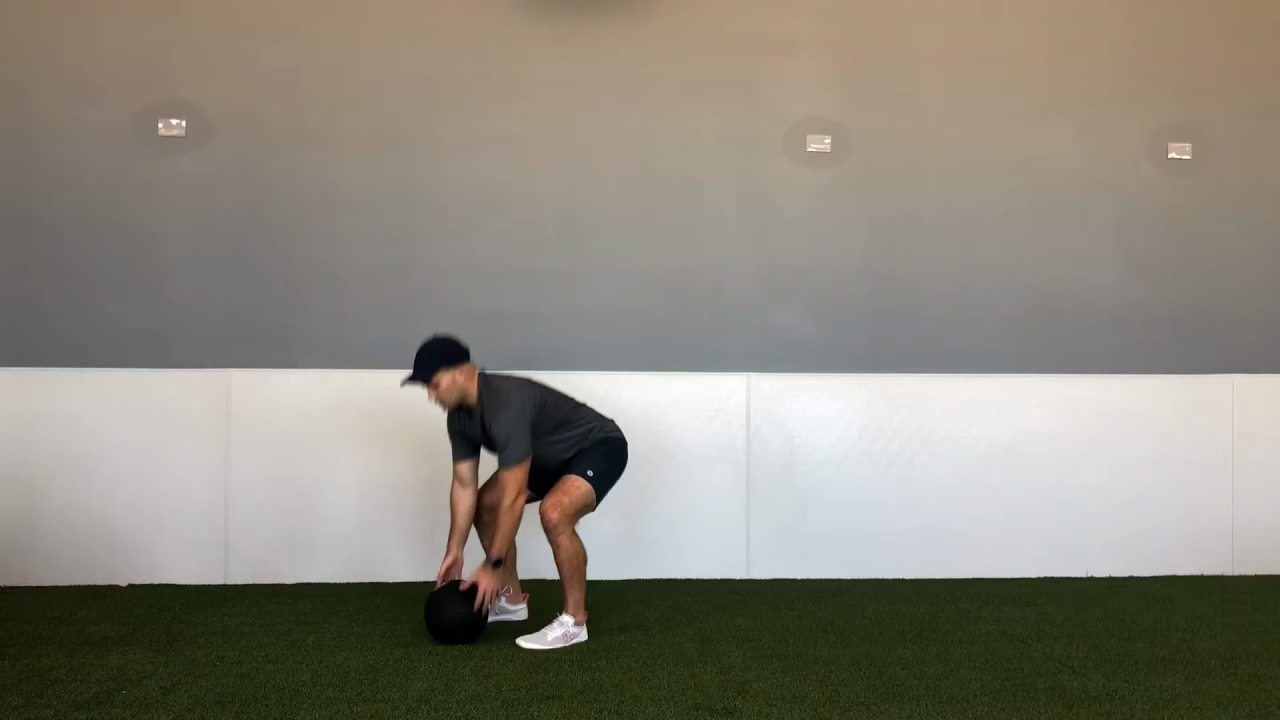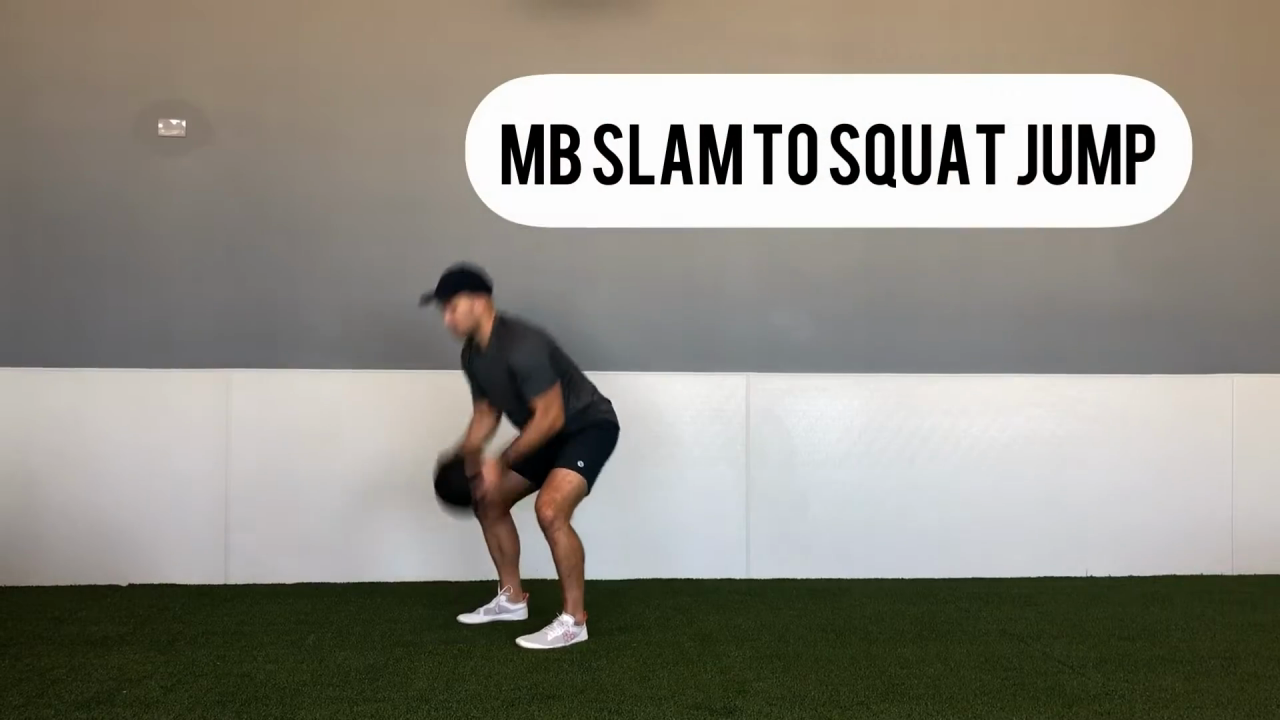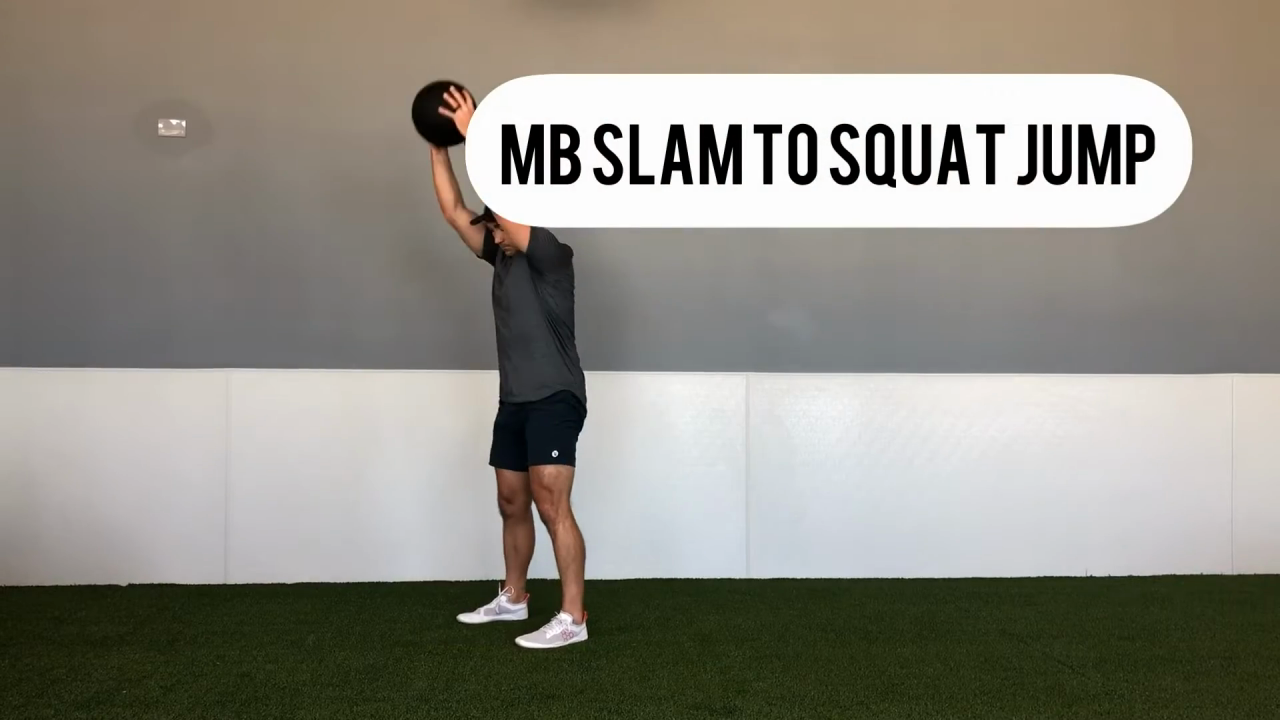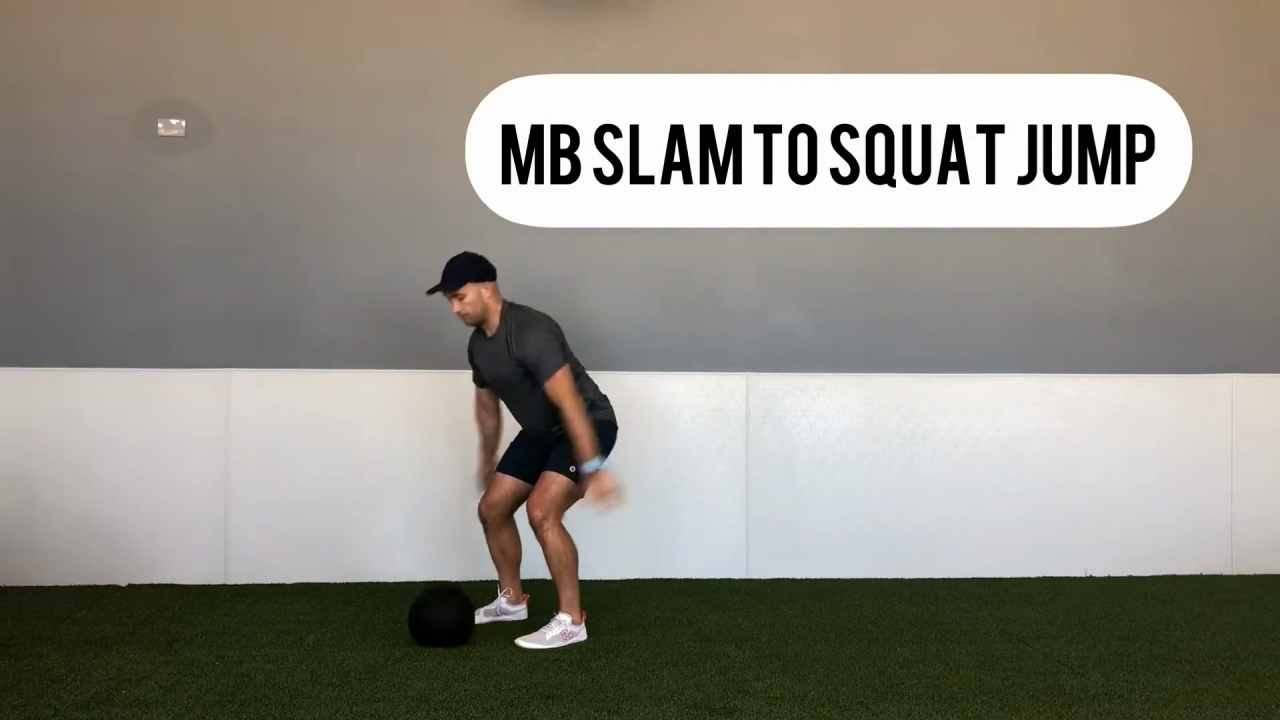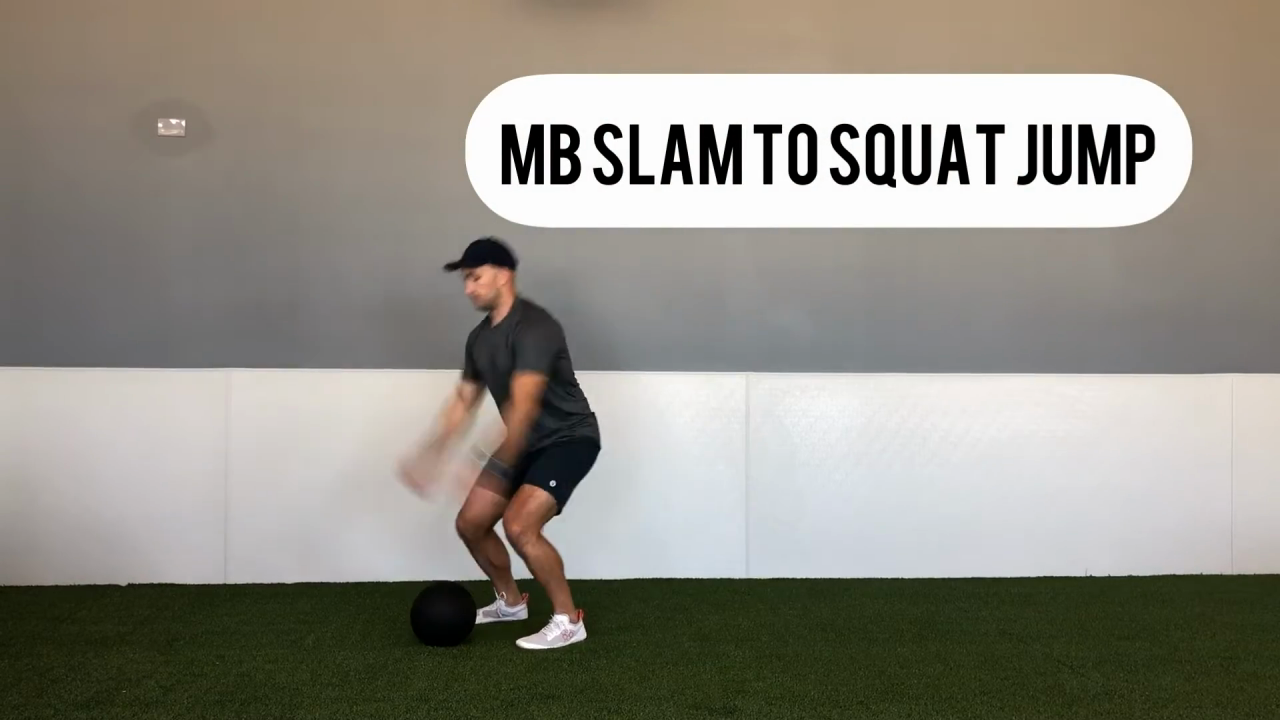
dt=0.5s
person 1, frame 1
left shoulder: (507, 406)
right shoulder: (460, 416)
left elbow: (513, 497)
right elbow: (464, 485)
left wrist: (494, 566)
right wrist: (454, 552)
left hip: (600, 448)
left knee: (554, 514)
right knee: (483, 505)
left ankle: (573, 620)
right ankle: (512, 598)
person 1, frame 2
left shoulder: (522, 345)
right shoulder: (473, 352)
left elbow: (551, 416)
right elbow: (487, 413)
left wrist: (502, 463)
right wrist: (464, 455)
left hip: (590, 427)
right hip: (549, 429)
left knee: (550, 510)
right knee: (488, 503)
left ankle: (574, 620)
right ankle: (512, 598)
person 1, frame 3
left shoulder: (552, 257)
right shoulder: (503, 258)
right elbow: (454, 212)
left wrist: (472, 133)
right wrist: (439, 145)
left hip: (554, 400)
right hip: (515, 401)
left knee: (552, 507)
right knee: (512, 505)
left ankle: (573, 619)
right ankle: (513, 599)
person 1, frame 4
left shoulder: (531, 332)
right shoulder: (478, 342)
left elbow: (570, 403)
right elbow: (487, 406)
left wrist: (593, 468)
right wrist: (486, 463)
left hip: (585, 428)
right hip: (541, 432)
left knee: (542, 512)
right knee: (492, 509)
left ankle: (570, 620)
right ankle: (512, 599)
person 1, frame 5
left shoulder: (535, 326)
right shoulder: (481, 336)
left elbow: (523, 406)
right elbow: (463, 404)
left wrist: (495, 470)
right wrist: (430, 454)
left hip: (569, 441)
right hip: (526, 444)
left knee: (521, 526)
right knee: (471, 523)
left ankle: (568, 620)
right ankle: (510, 601)
